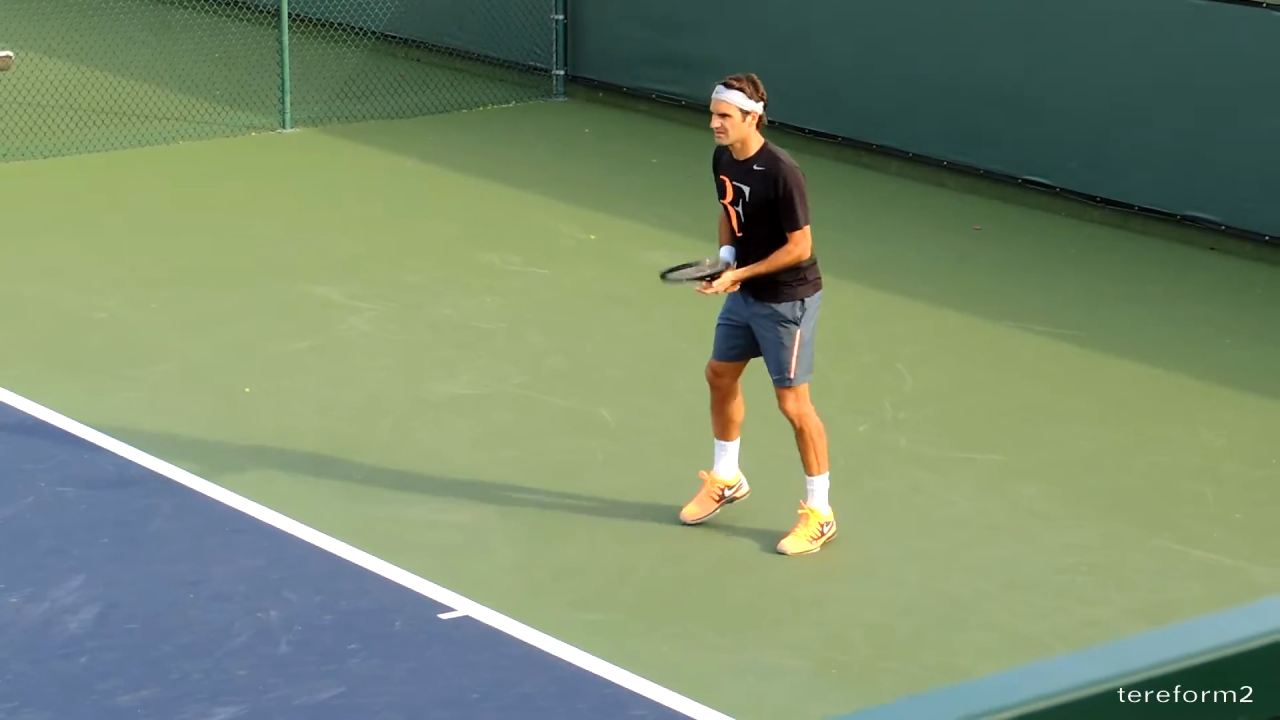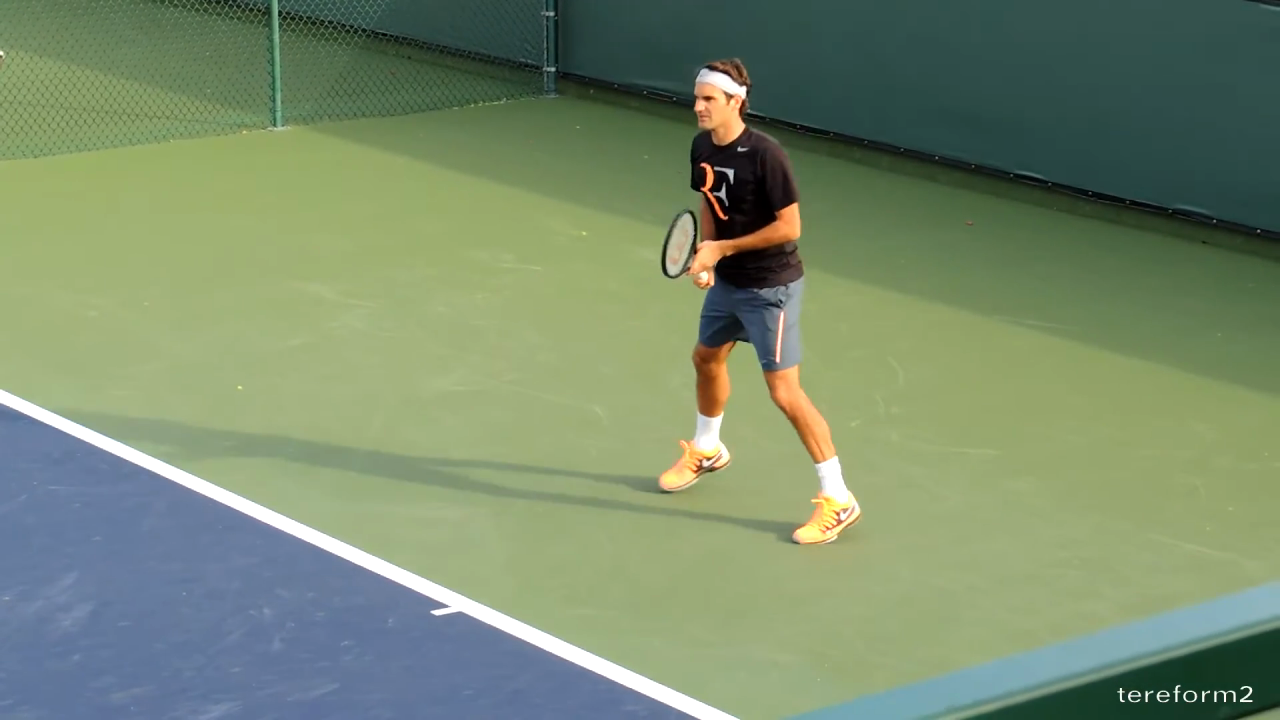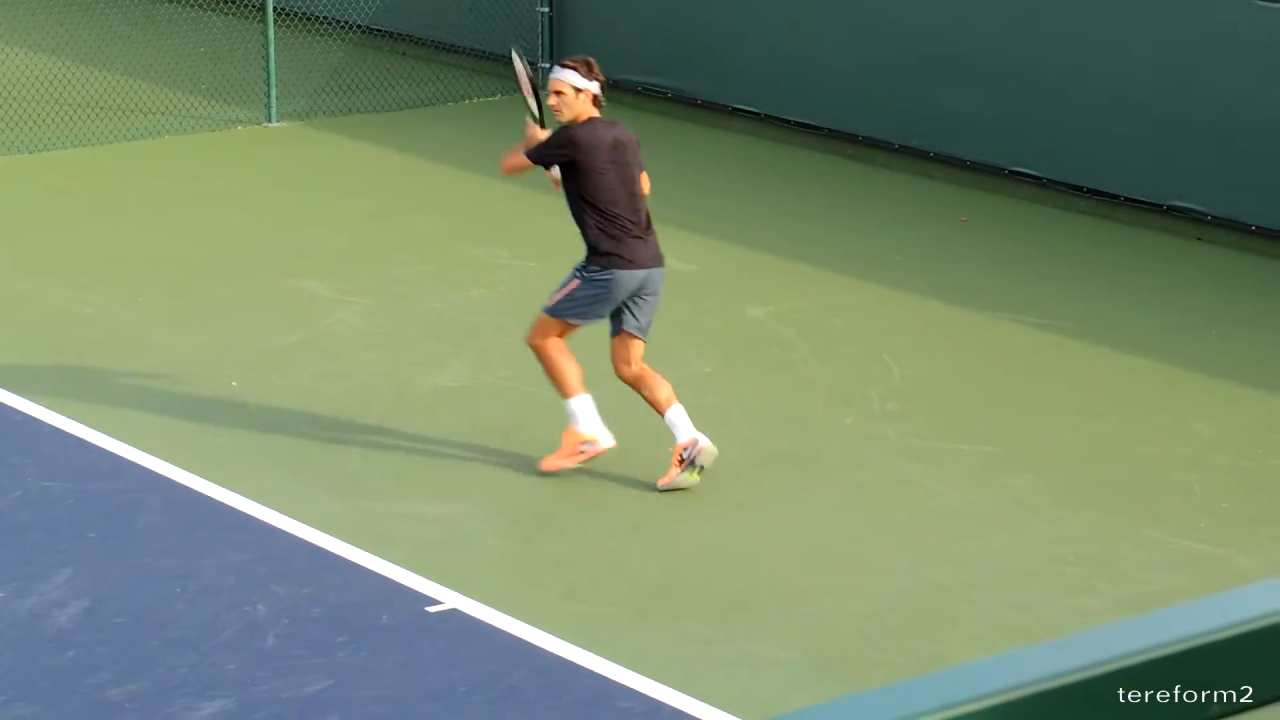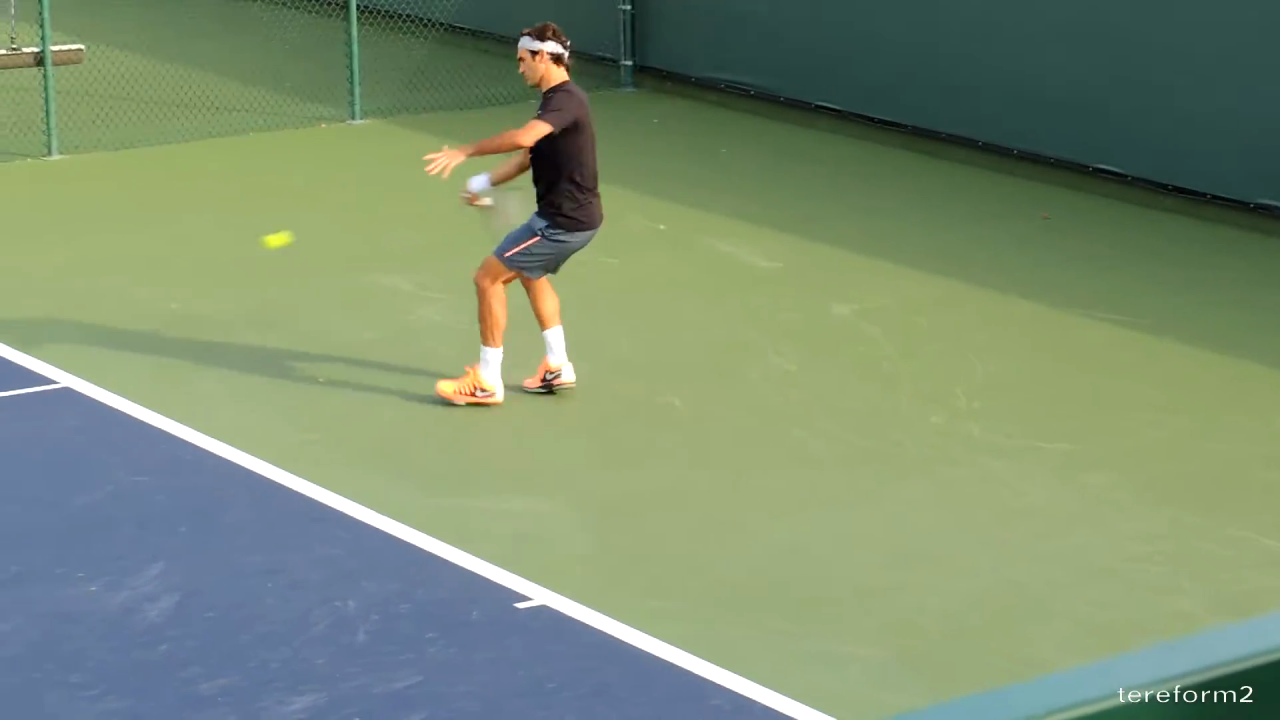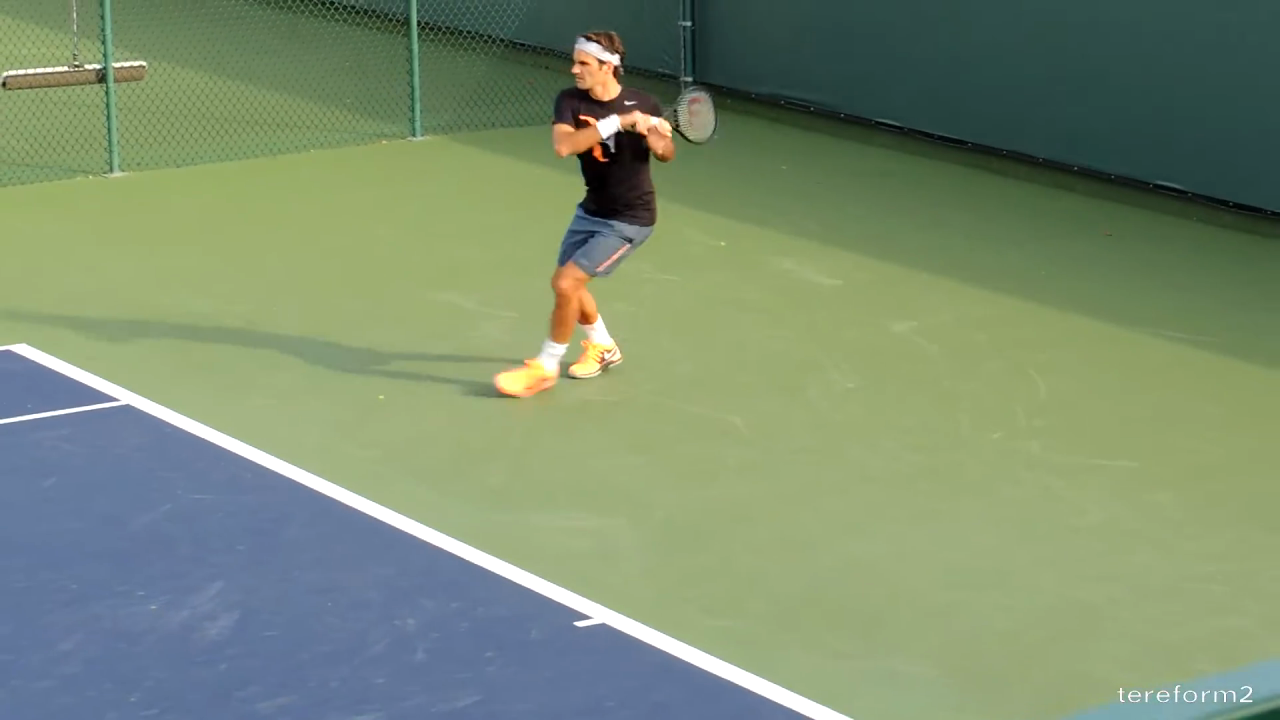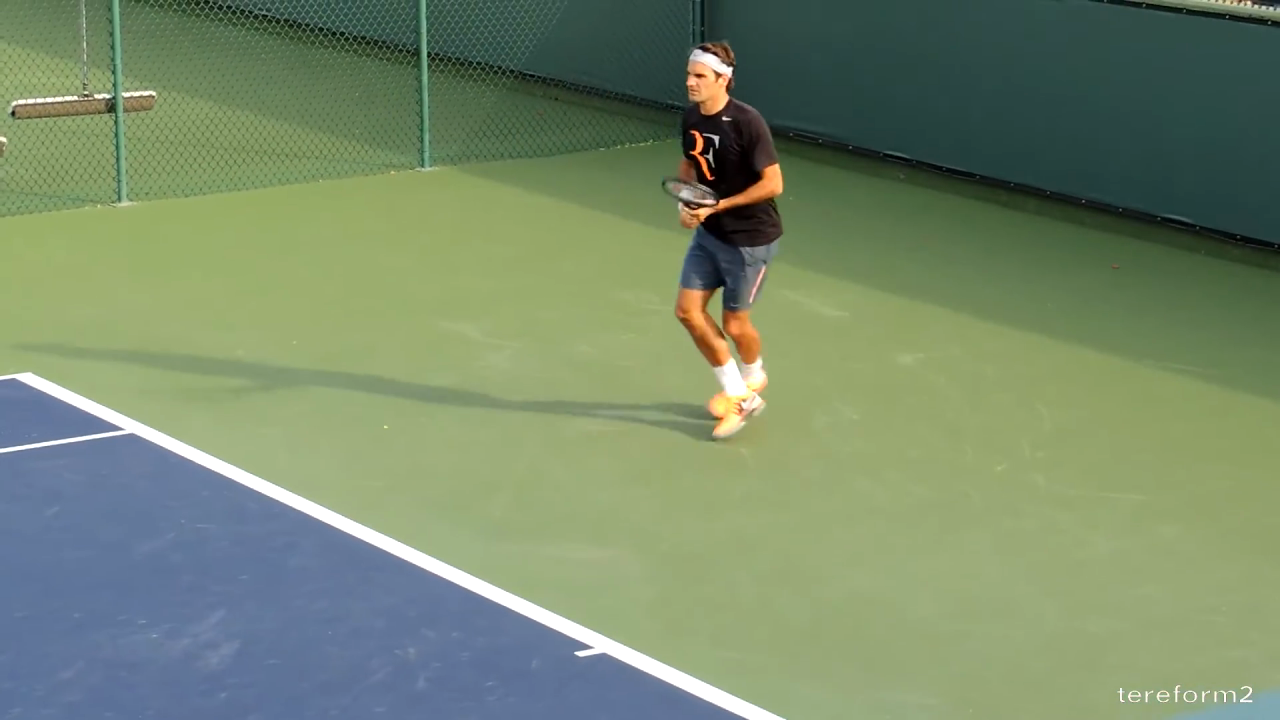
dt=0.5s
person 1, frame 1
left shoulder: (781, 171)
right shoulder: (723, 157)
left elbow: (800, 247)
left wrist: (740, 274)
right wrist: (725, 257)
left hip: (789, 299)
right hip: (746, 293)
left knee: (793, 403)
right knee: (719, 376)
left ankle: (819, 514)
right ankle: (725, 480)
person 1, frame 2
left shoulder: (766, 154)
right shoulder: (702, 146)
left elbow: (790, 227)
left wrist: (722, 248)
right wrist: (705, 257)
left hip: (772, 285)
right hip: (728, 281)
left knee: (785, 393)
right knee: (706, 359)
left ankle: (837, 500)
right ankle: (706, 450)
person 1, frame 3
left shoulder: (570, 138)
right shoulder: (622, 133)
left elbow: (509, 164)
left wrist: (535, 140)
left hip: (612, 267)
right hip: (649, 266)
left knee: (543, 336)
right knee: (628, 364)
left ankle: (589, 431)
right ankle: (690, 446)
person 1, frame 4
left shoulder: (563, 99)
right shoulder: (560, 99)
left elbow: (525, 137)
right elbow: (530, 156)
left wrist: (464, 152)
right wrist: (486, 181)
left hip: (563, 222)
right hip: (580, 218)
left knee: (487, 278)
right knee: (533, 275)
left ankle: (486, 382)
right ankle: (556, 367)
person 1, frame 5
left shoulder: (642, 103)
right shoulder: (569, 101)
left elbow: (667, 154)
right elbow: (563, 143)
left wrist: (661, 142)
right wrist: (617, 124)
left hip: (629, 220)
right hip: (591, 209)
left knee: (567, 284)
right knee: (564, 283)
left ankle: (543, 370)
right ankle: (603, 347)
person 1, frame 6
left shoulder: (747, 121)
right shoulder: (691, 117)
left elbow: (773, 184)
left wrist: (718, 205)
right wrist: (688, 203)
left hip: (751, 238)
right hip: (710, 232)
left knee: (735, 323)
right knee: (688, 310)
left ankle: (752, 379)
right ankle: (738, 396)
